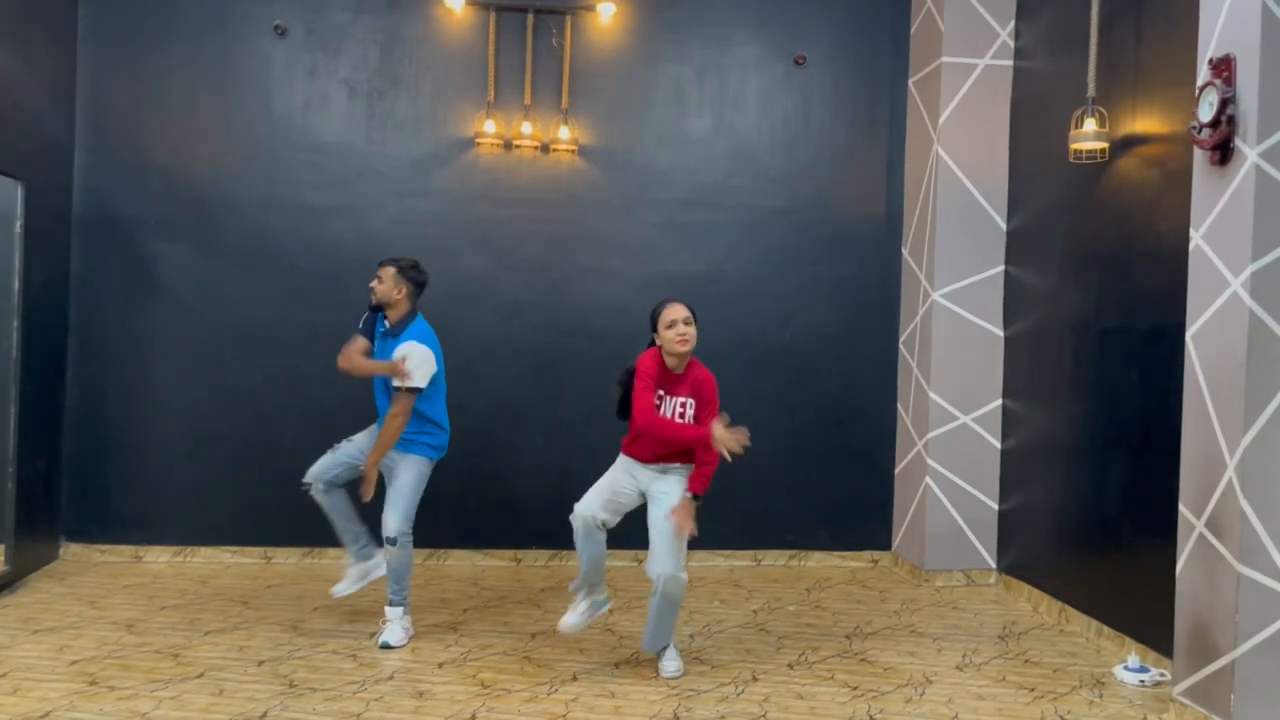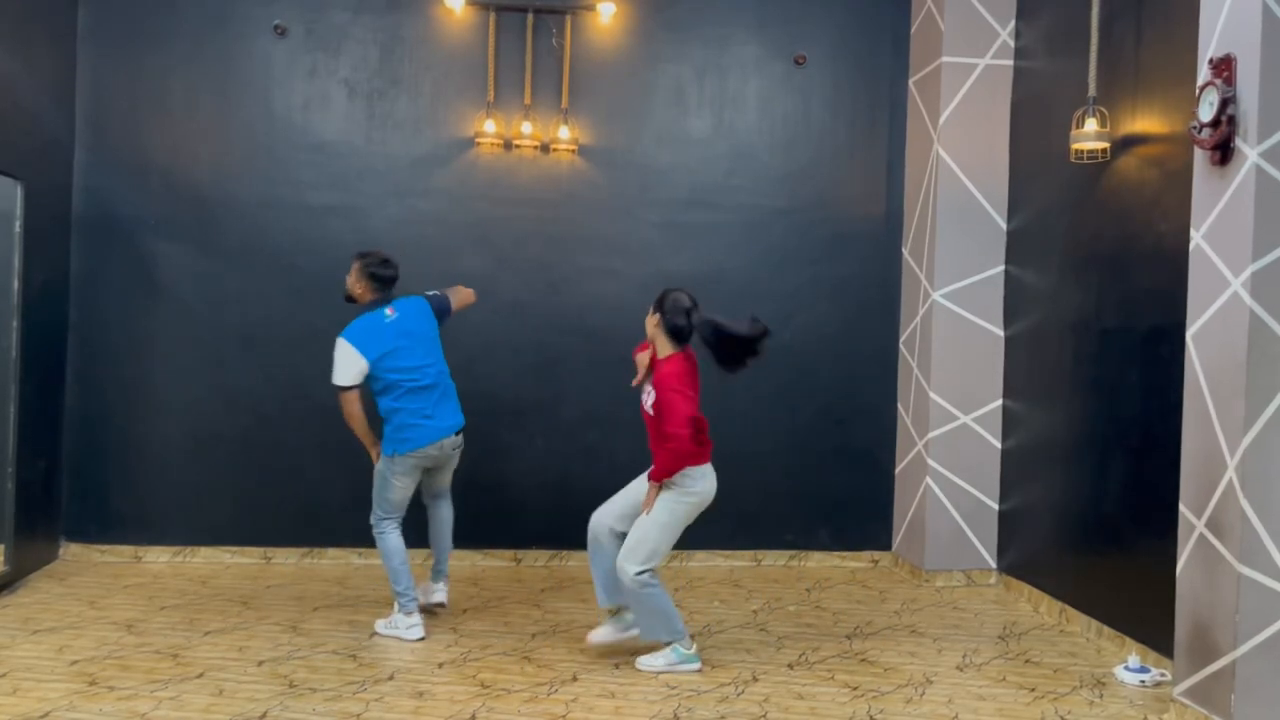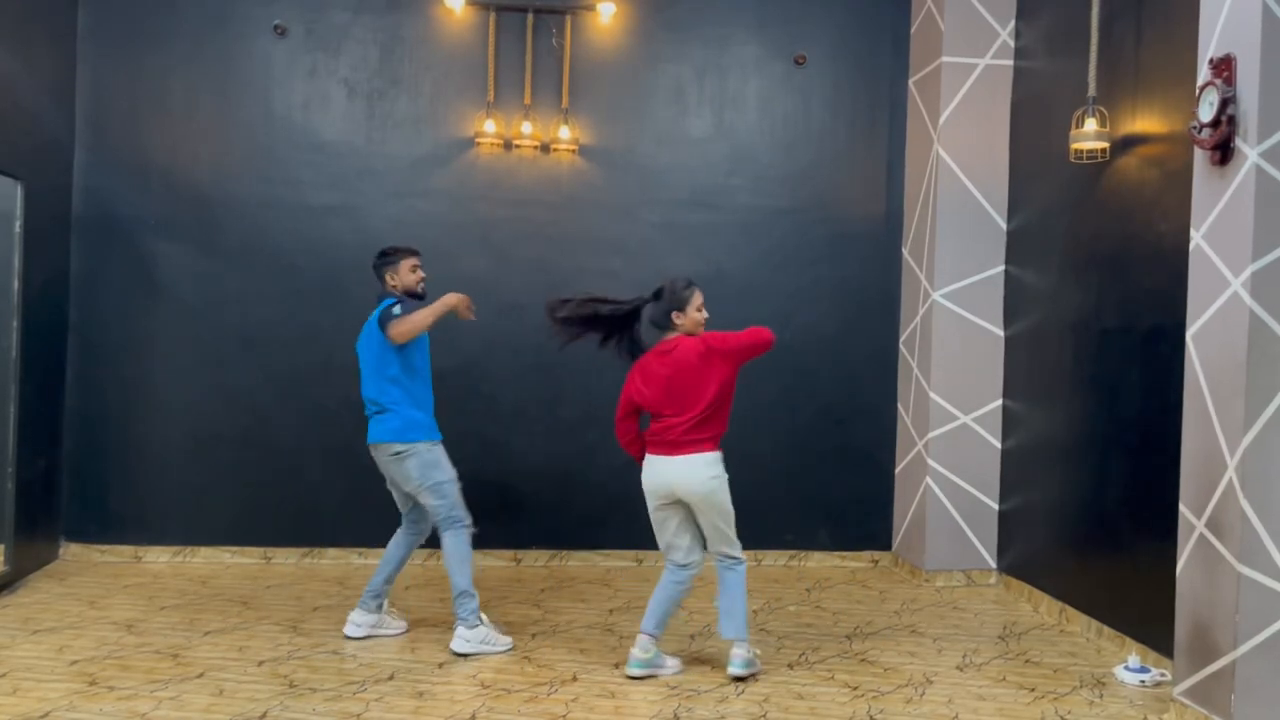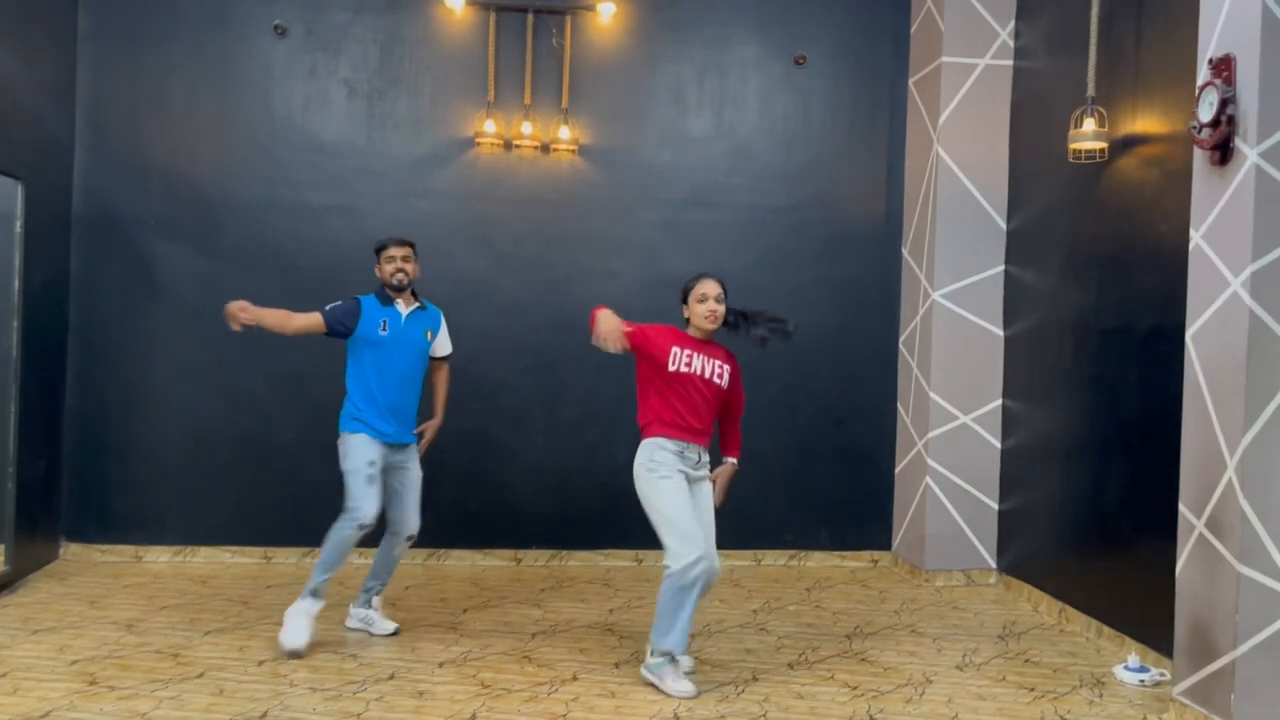
dt=0.4s
person 1, frame 1
left shoulder: (414, 346)
right shoulder: (377, 319)
left elbow: (399, 413)
right elbow: (347, 359)
left wrist: (371, 466)
right wrist: (385, 367)
left hip: (417, 445)
right hip: (385, 432)
left knee: (395, 529)
right knee: (320, 479)
left ankle: (398, 615)
right ankle: (366, 559)
person 1, frame 2
left shoulder: (351, 341)
right shoulder: (421, 306)
left elbow: (350, 405)
right elbow: (466, 295)
left wrist: (373, 447)
left hip: (407, 443)
right hip: (451, 432)
left knee: (386, 523)
right knee: (438, 497)
left ankle: (407, 615)
right ankle: (438, 583)
person 1, frame 3
left shoulder: (381, 323)
right shoulder: (395, 312)
right elbow: (401, 332)
right wrist: (446, 302)
left hip: (384, 442)
right hip: (412, 441)
left knee: (416, 524)
right knee: (455, 523)
left ankle: (367, 612)
right ankle: (469, 627)
person 1, frame 4
left shoulder: (433, 318)
right shoulder: (359, 310)
left elbow: (440, 365)
right elbow: (298, 323)
left wrist: (437, 417)
right wrist: (250, 312)
left hip: (404, 441)
right hip: (362, 432)
left knee: (406, 527)
right knee: (362, 515)
left ankle: (366, 606)
right ankle: (307, 604)
person 2, frame 1
left shoulder: (703, 381)
right shoulder: (648, 363)
left elbow: (709, 449)
right elbow: (644, 421)
left wrist: (690, 500)
right wrist: (707, 431)
left hip: (675, 476)
right hip: (630, 467)
left knee: (667, 571)
right knee: (586, 514)
left ankle: (662, 645)
right ankle: (591, 594)
person 2, frame 2
left shoulder: (672, 373)
right shoulder: (668, 354)
left elbow: (677, 441)
right elbow: (651, 346)
left wrist: (654, 480)
right wrist: (647, 356)
left hip: (687, 481)
right hip: (669, 474)
left knee: (633, 565)
right knee: (602, 524)
left ankle: (681, 648)
right ankle: (623, 615)
person 2, frame 3
left shoulder: (643, 366)
right shoulder: (711, 347)
left elbow: (625, 424)
right elbow: (764, 338)
right wrist: (724, 348)
left hip: (658, 470)
right hip: (703, 468)
left knee: (682, 562)
right knee: (728, 557)
left ankle: (644, 650)
right ankle: (739, 650)
person 2, frame 4
left shoulder: (728, 362)
right shoulder: (660, 339)
left elbow: (732, 419)
right elbow: (602, 321)
left wrist: (728, 464)
right wrist: (606, 318)
left hip: (697, 466)
right hip: (660, 459)
left knee: (705, 566)
right knee: (689, 558)
left ankle: (667, 649)
right ankle: (661, 656)
